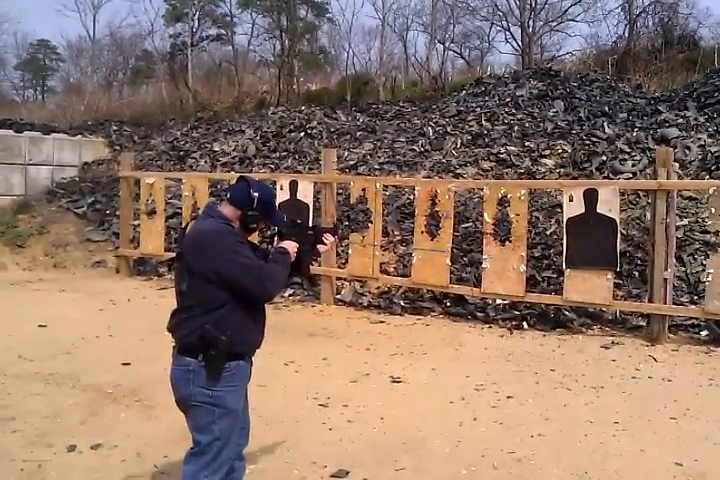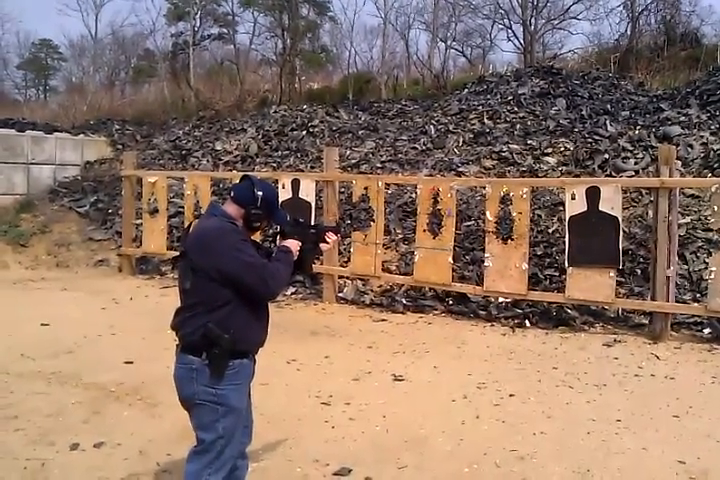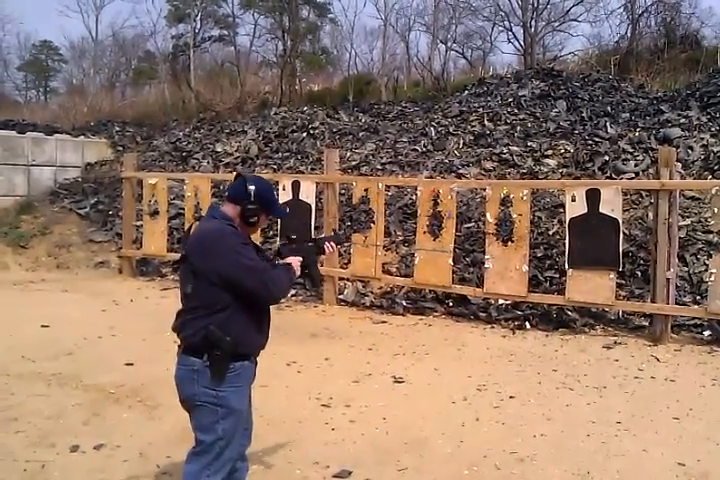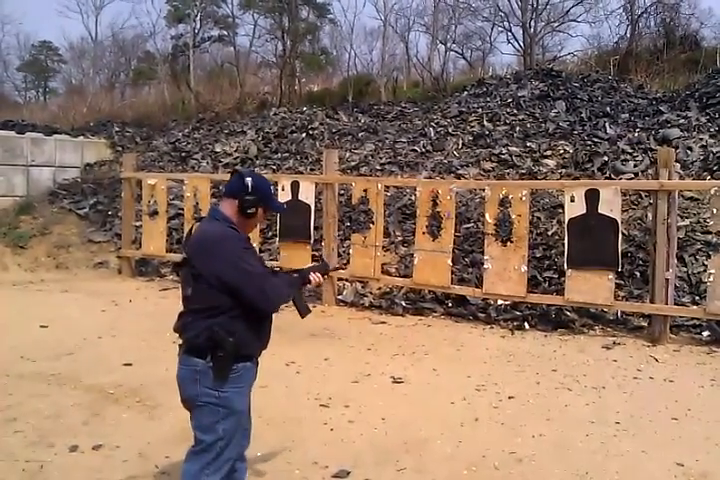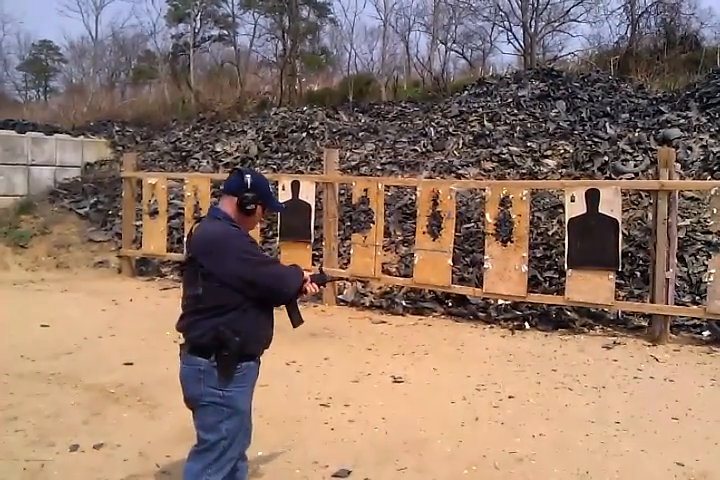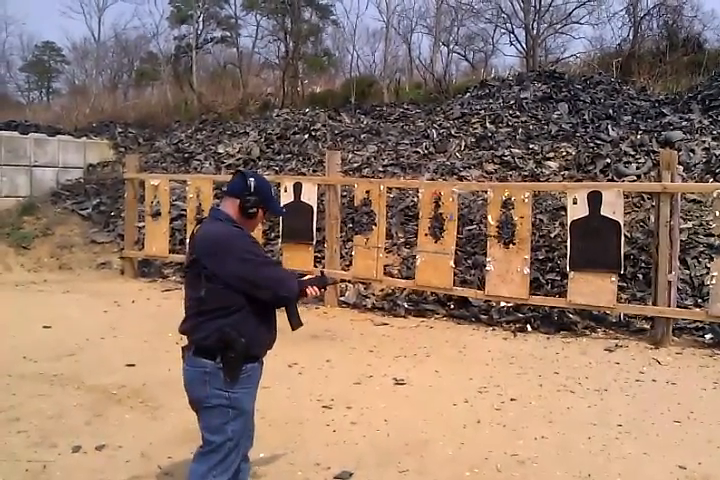
dt=0.3s
person 1, frame 1
left shoulder: (220, 233)
right shoulder: (214, 237)
left elbow: (257, 268)
right elbow: (264, 284)
right wrist: (283, 254)
left hip: (222, 364)
right hip: (209, 370)
left knee: (231, 446)
person 1, frame 2
left shoulder: (224, 232)
right shoulder: (218, 236)
left elbow: (260, 268)
right elbow: (267, 283)
right wrist: (286, 253)
left hip: (225, 363)
right hip: (213, 369)
left knee: (234, 444)
right knee: (216, 455)
person 1, frame 3
left shoulder: (223, 234)
right shoulder: (219, 239)
left elbow: (262, 269)
right elbow: (267, 287)
right wrist: (290, 269)
left hip: (226, 365)
right hip: (215, 371)
left knee: (235, 446)
person 1, frame 4
left shoulder: (221, 234)
right shoulder: (221, 241)
left elbow: (254, 283)
right elbow: (265, 296)
left wrist: (300, 277)
right wrist: (291, 282)
left hip: (226, 365)
right hip: (216, 371)
left knee: (233, 447)
person 1, frame 5
left shoulder: (216, 232)
right shoulder: (225, 240)
left elbow: (254, 287)
right elbow: (278, 282)
left wrist: (296, 286)
right wrist: (298, 275)
left hip: (226, 364)
right hip: (219, 370)
left knee: (233, 447)
person 1, frame 6
left shoulder: (215, 234)
right shoulder: (228, 241)
left elbow: (254, 289)
right elbow: (276, 285)
left wrist: (297, 288)
right wrist: (298, 283)
left hip: (227, 366)
right hip: (222, 371)
left knee: (234, 449)
